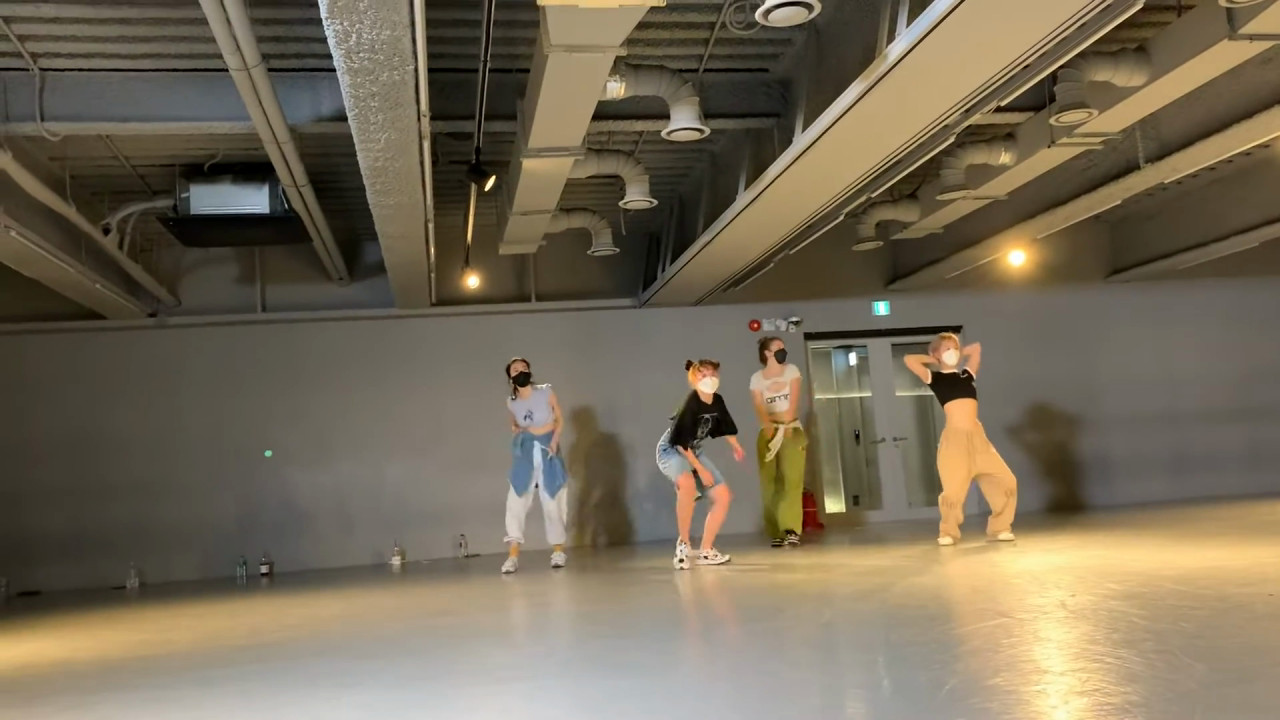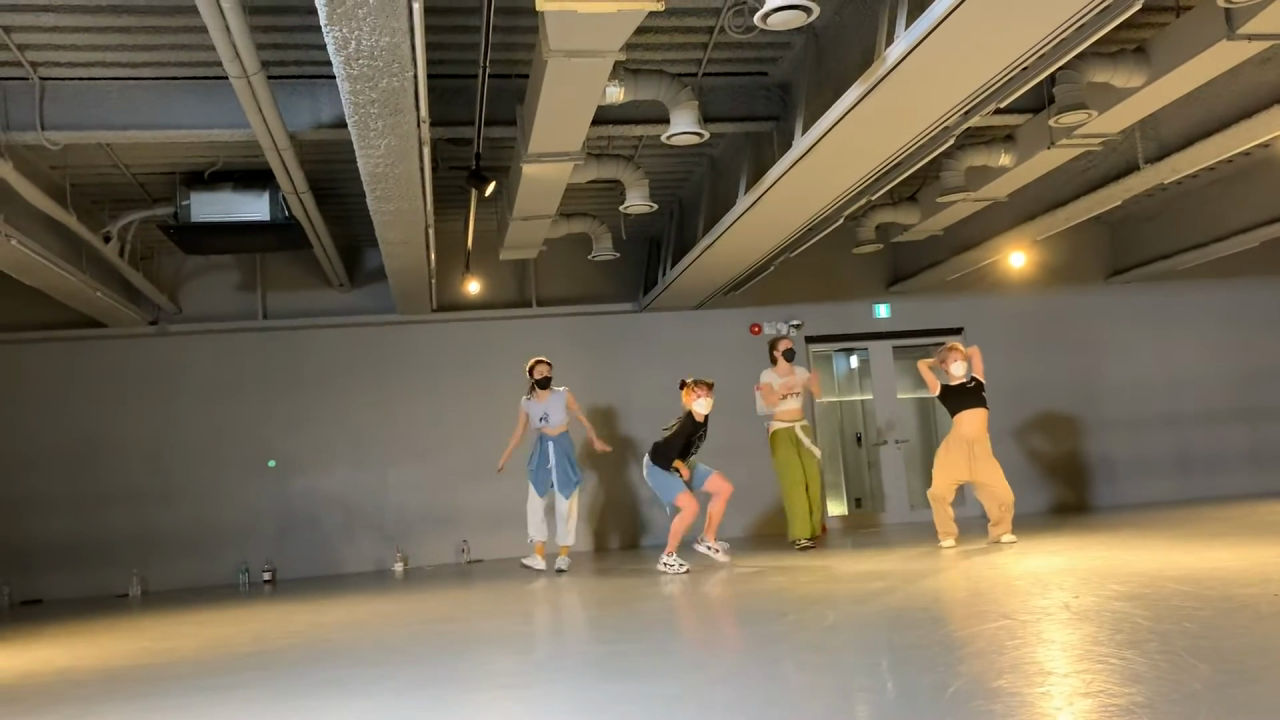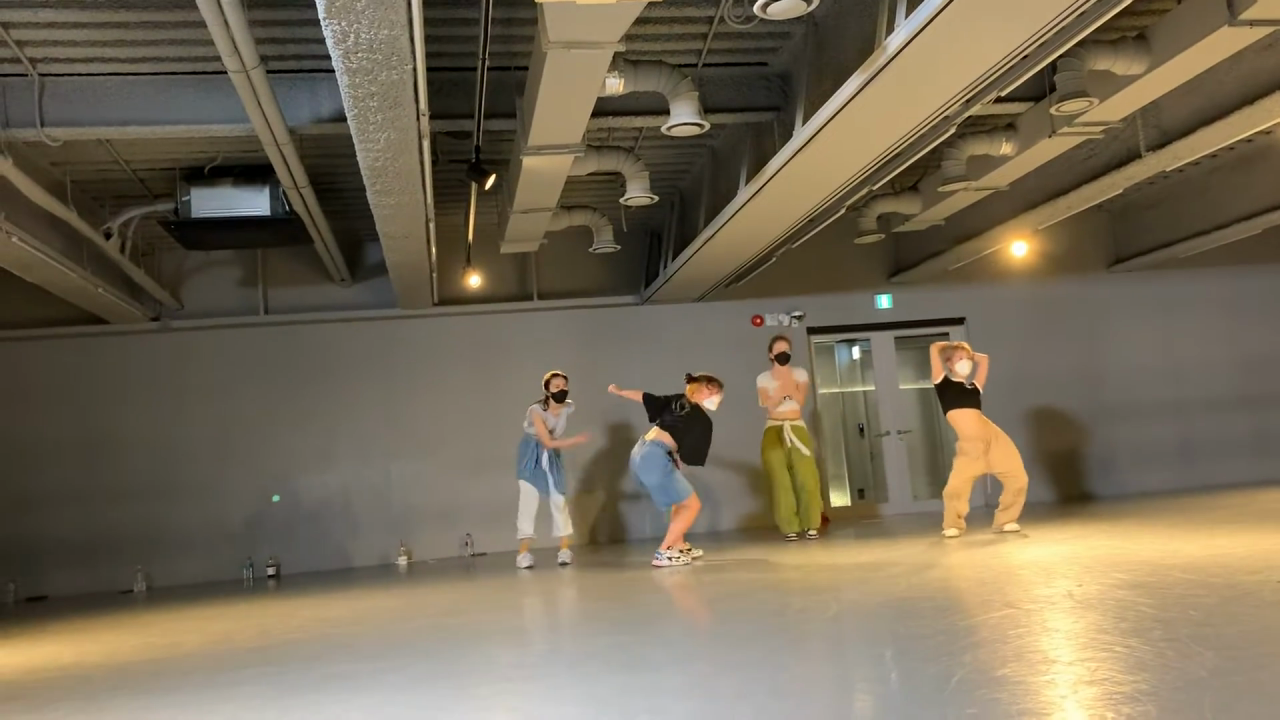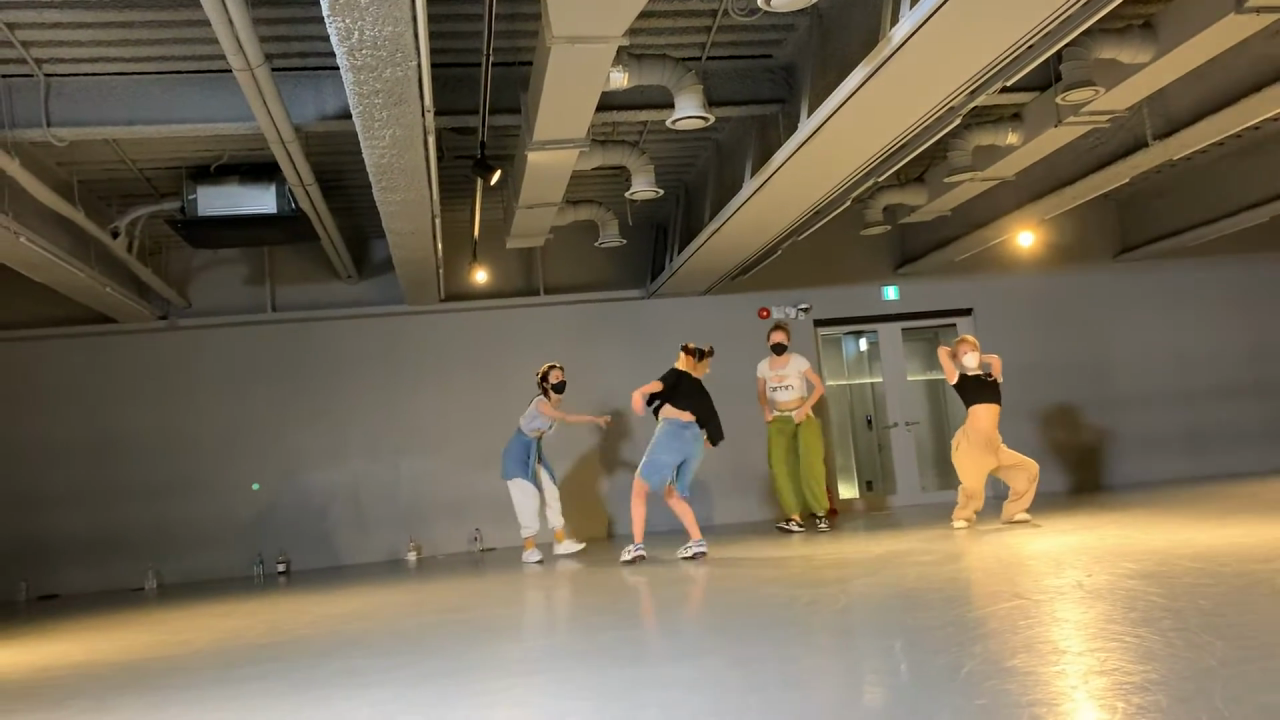
dt=0.5s
person 1, frame 1
left shoulder: (791, 370)
right shoulder: (757, 378)
left elbow: (794, 399)
right elbow: (759, 408)
left wrist: (788, 421)
right wrist: (767, 425)
left hip: (792, 430)
right hip: (769, 432)
left knee: (792, 479)
right knee: (770, 484)
left ankle: (791, 530)
right ankle: (777, 532)
person 1, frame 2
left shoulder: (800, 371)
right shoulder: (768, 375)
left elbow: (817, 394)
right elbow: (769, 402)
left wrist: (812, 382)
right wrist: (786, 386)
left hip: (802, 428)
right hip: (780, 430)
left knee: (811, 481)
right knee: (793, 480)
left ankle: (806, 534)
right ankle: (800, 532)
person 1, frame 3
left shoulder: (800, 373)
right shoulder: (764, 378)
left elbow: (801, 400)
right elbow: (768, 404)
left wrist: (792, 388)
right wrist: (781, 391)
left hip: (797, 428)
right hip: (774, 430)
left knee: (807, 477)
right knee: (779, 480)
left ankle: (810, 525)
right ankle: (790, 527)
person 1, frame 4
left shoulder: (798, 361)
right shoulder: (763, 366)
left elbow: (819, 386)
right elbow: (761, 393)
left wrist: (805, 407)
right wrist: (765, 409)
left hip: (801, 416)
right hip: (778, 420)
left knee: (811, 462)
right knee: (779, 466)
left ankle: (821, 512)
right ankle: (794, 517)
person 2, frame 1
left shoulder: (546, 392)
right shoulder: (512, 402)
left elbow: (559, 419)
left wrist: (555, 441)
right wrist: (516, 429)
left hip: (548, 449)
right hip: (526, 451)
left knee: (553, 503)
right knee: (516, 503)
left ankle: (558, 552)
right ankle: (513, 556)
person 2, frame 2
left shoulder: (562, 395)
right shoulder: (527, 403)
left elbow: (581, 417)
right elbow: (518, 433)
left wrist: (595, 439)
right wrist: (504, 458)
left hip: (564, 449)
right hip: (541, 450)
left knee: (565, 504)
right knee: (536, 502)
left ankle: (563, 556)
right ankle: (539, 556)
person 2, frame 3
left shoulder: (568, 408)
right shoulder: (536, 411)
right elbow: (548, 442)
right wrist: (574, 440)
left hip: (552, 453)
right hip: (531, 452)
left knee: (558, 499)
right knee: (529, 498)
left ankle: (564, 549)
right ankle: (523, 552)
person 2, frame 4
left shoulder: (556, 402)
right shoulder: (541, 403)
right elbow: (564, 418)
right wrist: (594, 418)
left hip: (534, 450)
right hip: (519, 451)
left knee: (550, 492)
right knee: (529, 497)
left ankle: (561, 541)
right ankle: (529, 549)
person 3, frame 1
left shoulder: (717, 402)
right shoulder: (691, 403)
left elbow: (725, 426)
right elbow: (681, 442)
left wrist: (735, 445)
right wrist: (699, 468)
left hip: (695, 451)
right hip: (672, 451)
left knee: (723, 496)
right knee: (687, 483)
left ankle: (705, 551)
right ankle: (683, 542)
person 3, frame 2
left shoulder: (701, 415)
right shoulder: (685, 425)
left elbow: (685, 395)
right elbow: (660, 454)
right wrist: (681, 466)
left hip: (681, 464)
right hip: (658, 467)
left knee: (724, 488)
right knee: (690, 507)
left ankle: (707, 540)
right ankle: (668, 556)
person 3, frame 3
left shoulder: (677, 401)
right shoulder: (702, 421)
left elbow: (647, 398)
right elbow: (694, 456)
left wrist: (619, 392)
right wrist: (678, 461)
left hip: (640, 453)
right hip: (656, 459)
left knee: (684, 498)
right knee: (692, 506)
left ankle: (678, 545)
right ankle: (664, 552)
person 3, frame 4
left shoulder: (676, 375)
right shoulder: (703, 394)
left elbow: (660, 383)
right elbow: (714, 436)
left wrist: (640, 392)
left hip: (670, 434)
right hip: (694, 440)
left knee: (639, 493)
right knee: (672, 497)
left ankle: (637, 546)
right ankle: (697, 541)
person 4, frame 1
left shoulder: (967, 375)
right shoulder: (934, 377)
left elbow: (976, 348)
right elbow: (908, 359)
left wrist: (959, 356)
right wrist: (932, 360)
left hip: (977, 436)
right hip: (954, 438)
left knee: (1006, 481)
right knee: (953, 491)
left ankle: (1000, 528)
right ankle: (948, 532)
person 4, frame 2
left shoulder: (976, 382)
right shoulder: (942, 390)
left elbow: (975, 350)
right elbow: (921, 364)
right wrist: (938, 361)
left hip: (981, 447)
right hip: (955, 446)
left knee: (1002, 494)
right knee: (938, 491)
left ankle: (1000, 531)
right ankle: (947, 535)
person 4, frame 3
left shoulder: (973, 387)
right shoulder: (942, 383)
left elbow: (984, 359)
right elbow: (934, 348)
right wrist: (951, 347)
left hip: (992, 440)
right hip: (968, 447)
left knee: (1018, 479)
right knee: (954, 488)
left ankle: (1005, 520)
right ankle: (953, 525)
person 4, frame 4
left shoulder: (992, 375)
right shoulder: (959, 379)
left elbow: (995, 360)
right elbow: (942, 352)
left wrist: (980, 359)
right wrist: (958, 355)
left hip: (993, 441)
right hip: (970, 439)
left knee: (1030, 469)
right knee: (972, 484)
left ankle: (1013, 511)
right ankle: (962, 516)
